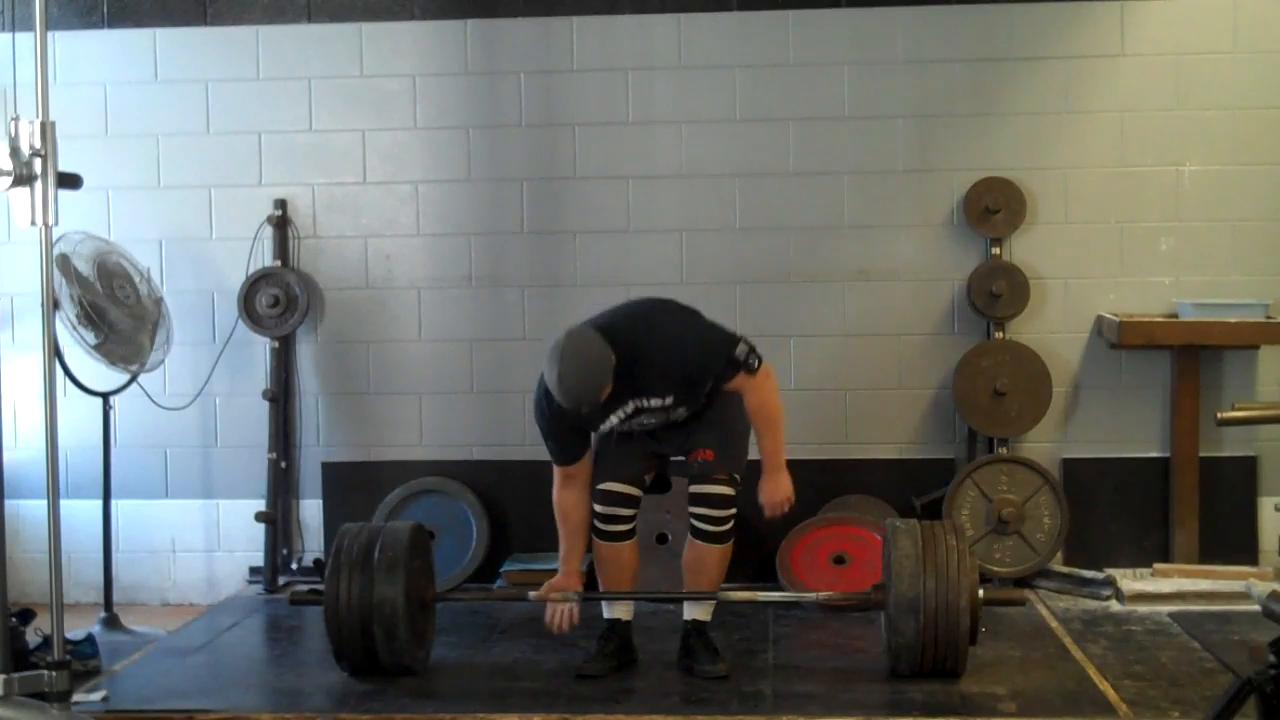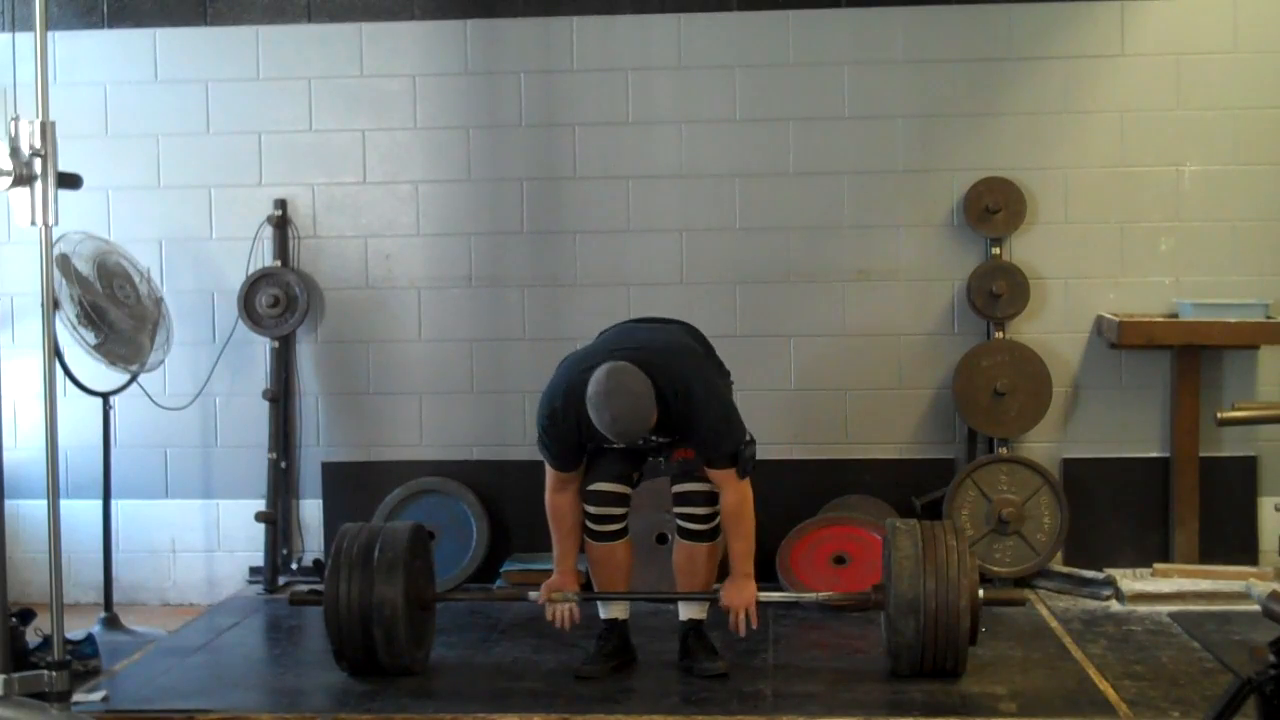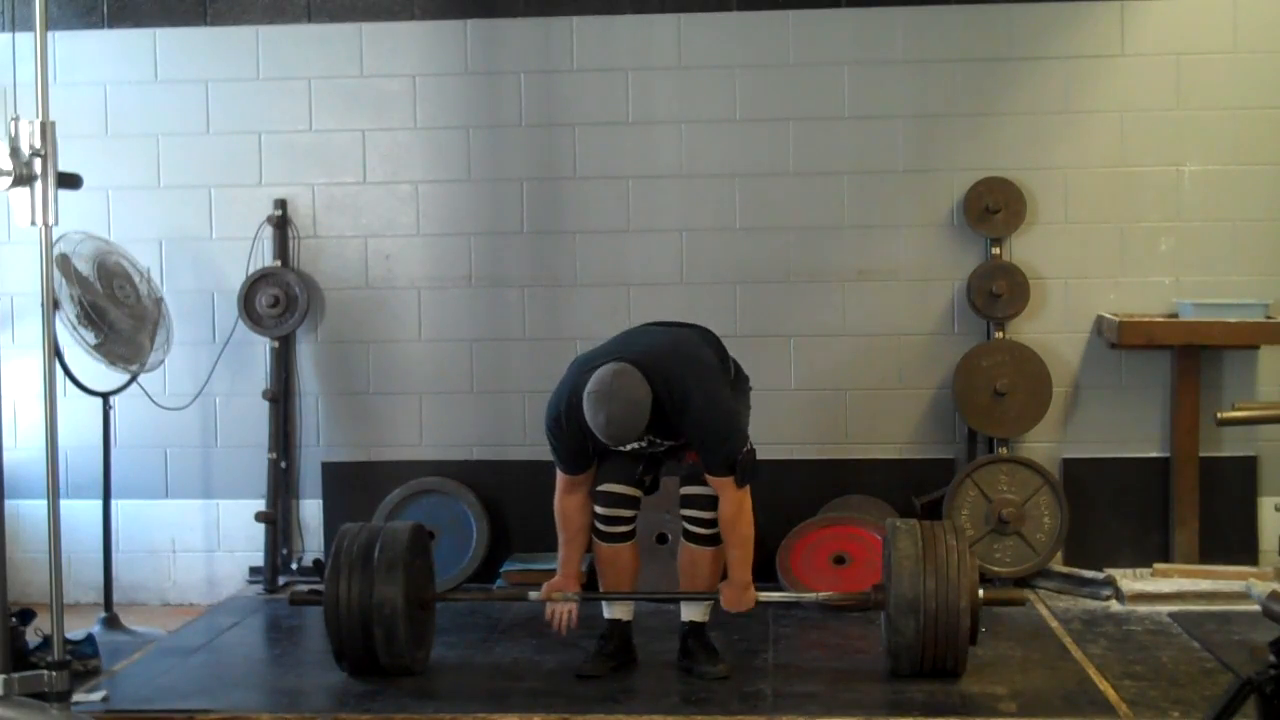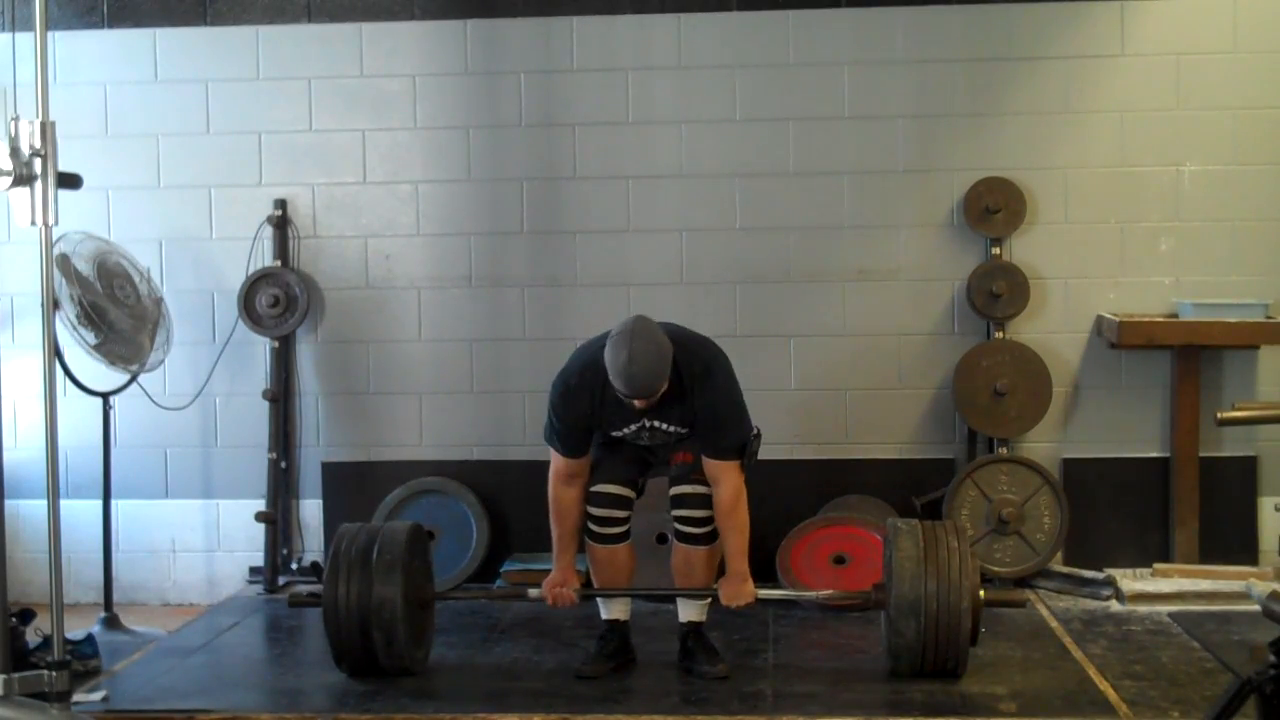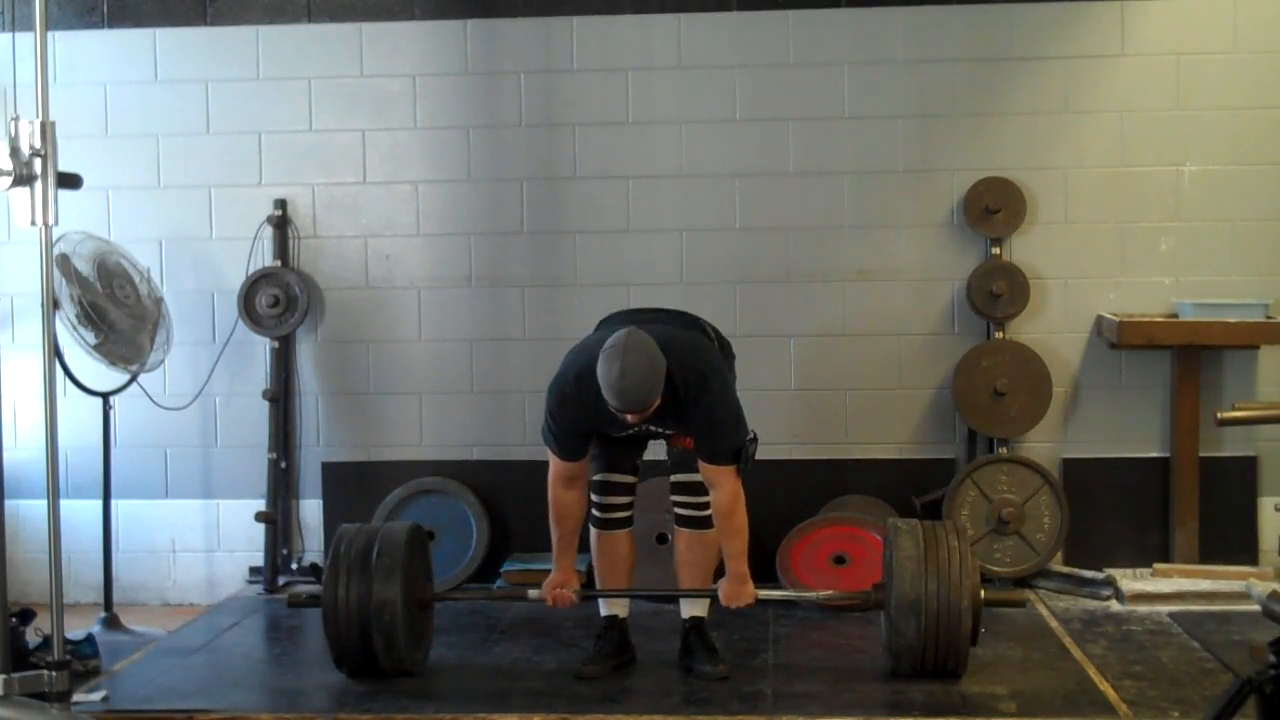
dt=0.5s
person 1, frame 1
left shoulder: (668, 337)
right shoulder: (556, 397)
left elbow: (755, 378)
right elbow: (571, 483)
left wrist: (775, 471)
right wrist: (569, 571)
left hip: (708, 402)
left knee: (712, 505)
right knee: (610, 505)
left ankle: (695, 634)
right ankle: (616, 634)
person 1, frame 2
left shoulder: (701, 397)
right shoulder: (562, 405)
left elbow: (734, 488)
right elbow: (562, 487)
left wrist: (742, 576)
right wrist: (564, 572)
left hip: (688, 389)
left knee: (698, 504)
right knee: (600, 504)
left ankle: (693, 634)
right ankle: (615, 635)
person 1, frame 3
left shoulder: (707, 403)
right shoulder: (568, 407)
left elbow: (733, 495)
right elbow: (573, 491)
left wrist: (739, 582)
right wrist: (568, 574)
left knee: (704, 510)
right knee: (610, 507)
left ankle: (694, 635)
right ankle: (617, 635)
person 1, frame 4
left shoulder: (709, 375)
right shoulder: (576, 382)
left elbow: (727, 482)
right elbow: (567, 478)
left wrist: (738, 572)
right wrist: (563, 566)
left hip: (694, 433)
right hip: (616, 438)
left knee: (696, 513)
right knee: (602, 511)
left ankle: (692, 636)
right ankle: (615, 636)
person 1, frame 5
left shoulder: (705, 379)
right shoulder: (572, 386)
left elbow: (723, 487)
right elbow: (567, 482)
left wrist: (737, 574)
right wrist: (563, 567)
left hip: (689, 383)
left knee: (695, 499)
right knee: (609, 501)
left ankle: (694, 633)
right ankle: (613, 632)
